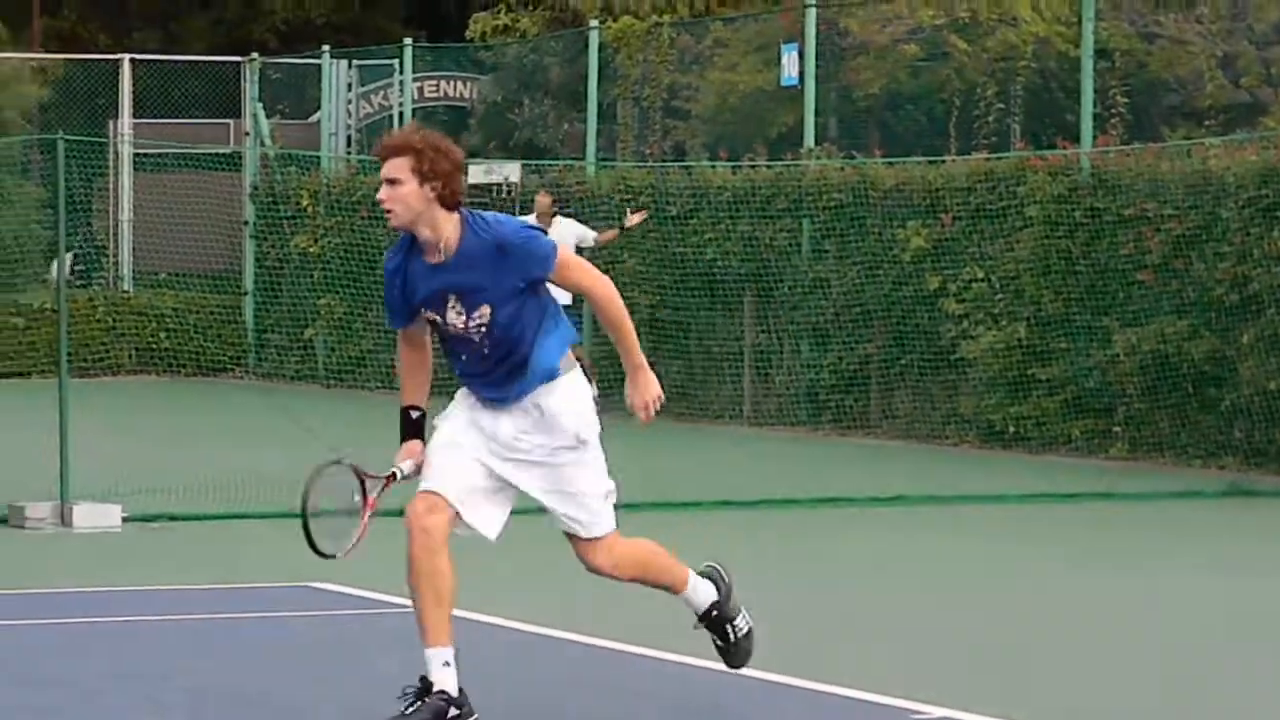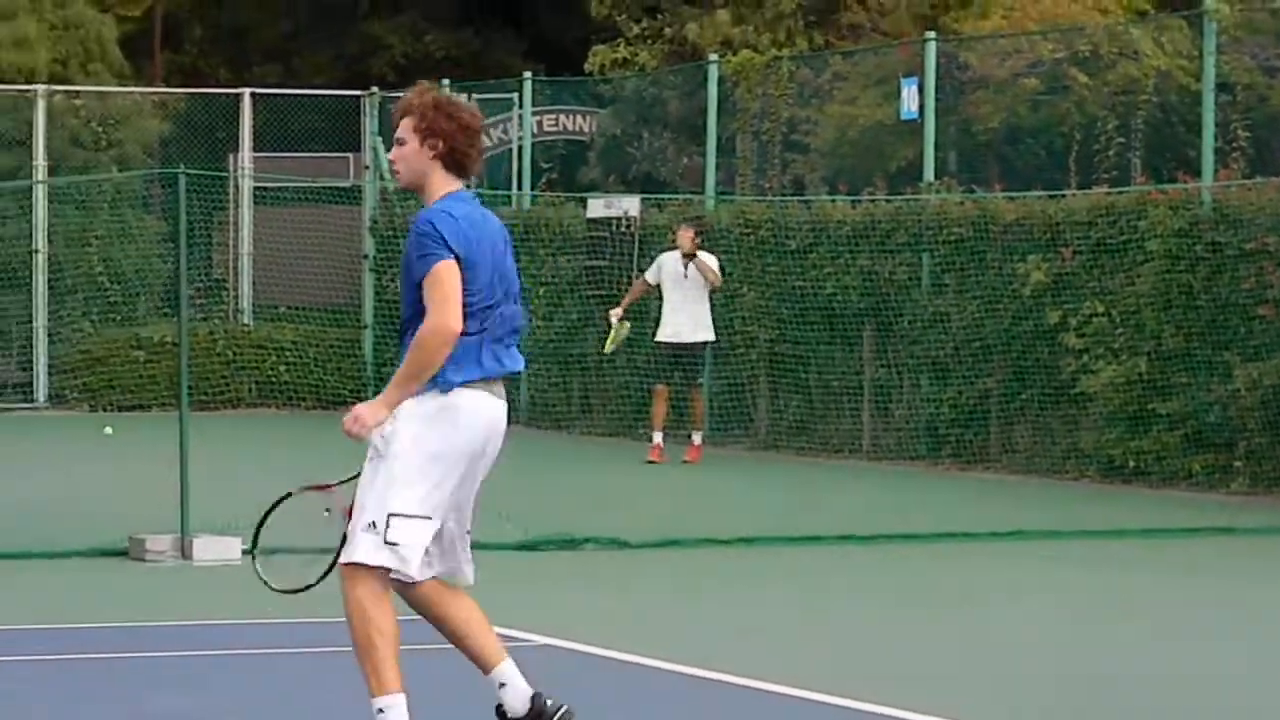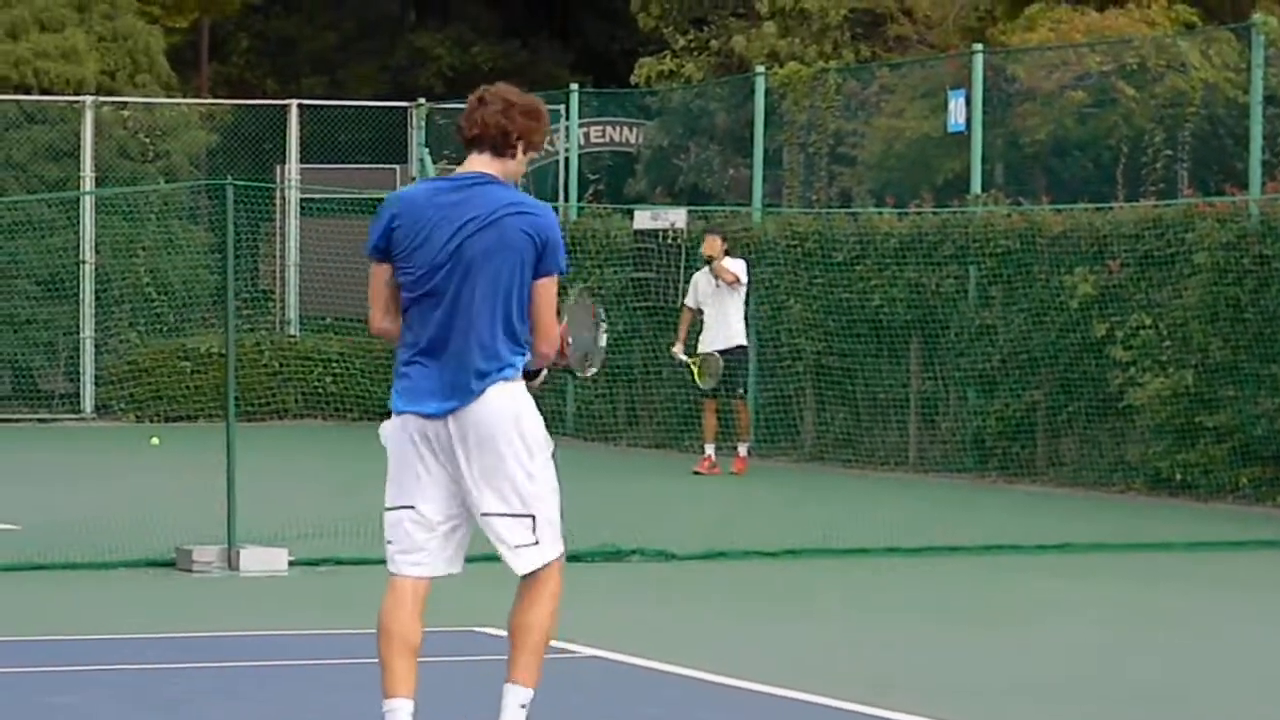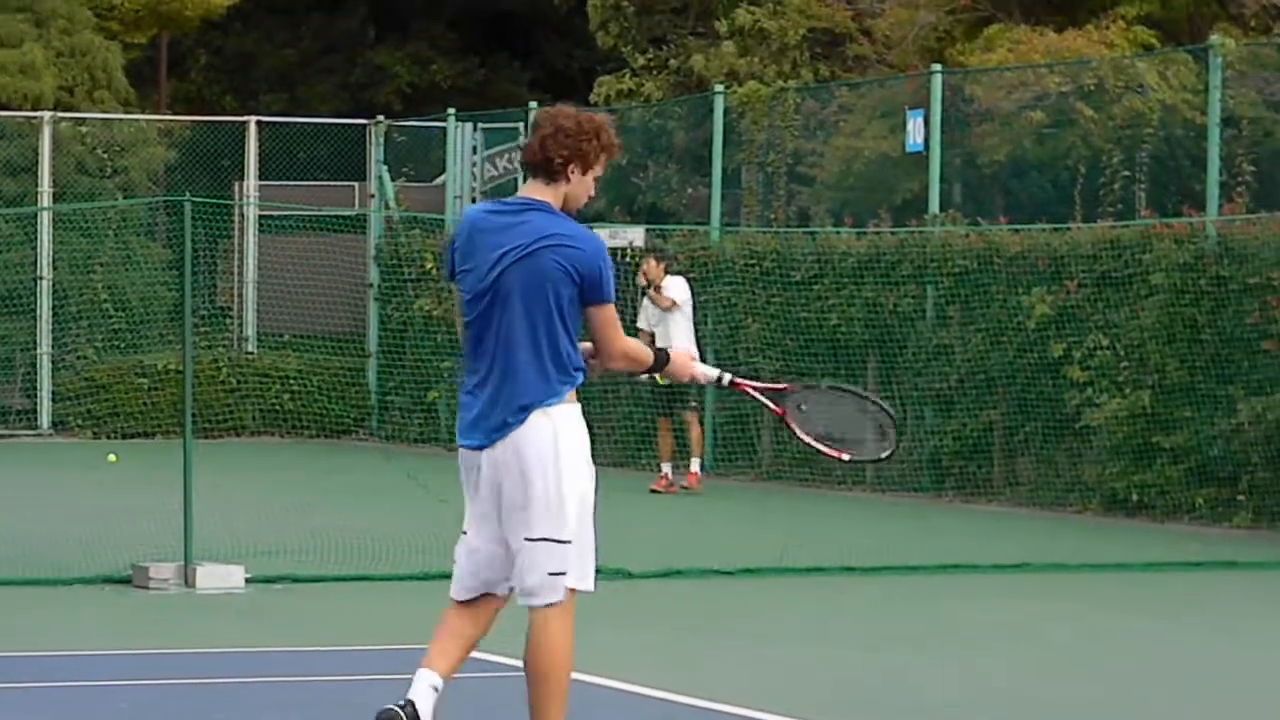
dt=0.5s
person 1, frame 1
left shoulder: (506, 239)
right shoulder: (400, 266)
left elbow: (596, 287)
right elbow: (413, 345)
left wrist: (638, 371)
right wrist: (412, 428)
left hip: (550, 401)
right hip: (479, 407)
left knee: (600, 554)
right knee: (423, 520)
left ankle: (708, 595)
person 1, frame 2
left shoulder: (439, 223)
right shoulder: (483, 224)
left elbow: (444, 327)
left wrist: (384, 403)
left hip: (437, 415)
right hip: (482, 417)
left knee: (363, 572)
right knee: (428, 578)
person 1, frame 3
left shoulder: (400, 207)
right shoulder: (535, 220)
left elbow: (381, 320)
right elbow: (546, 343)
right wrist: (528, 367)
left hip: (417, 411)
right hip: (496, 407)
left knee: (408, 578)
right knee: (542, 570)
person 1, frame 4
left shoulder: (469, 227)
right shoulder: (580, 248)
right elbow: (612, 351)
right wrist: (662, 360)
left hip: (479, 429)
right hip: (543, 429)
left knee: (477, 590)
right knee: (552, 599)
person 2, frame 1
left shoulder: (570, 226)
left elbow: (598, 239)
left wrist: (624, 227)
left hip: (561, 300)
left knee: (574, 349)
left ankle: (591, 388)
person 2, frame 2
left shoulder: (708, 260)
right shoulder: (665, 259)
left elbow: (715, 282)
right elbow: (643, 283)
left wrist: (691, 254)
right wrist: (621, 307)
left hip: (696, 337)
right hip: (667, 336)
left knee: (695, 390)
right knee: (660, 390)
left ankle: (696, 443)
right ankle: (657, 445)
person 2, frame 3
left shoulder: (738, 264)
right shoulder: (698, 277)
left elbow: (729, 278)
right elbow: (689, 309)
left wrist: (711, 258)
right wrist: (680, 341)
left hip: (733, 345)
right hip: (707, 348)
left knee: (738, 401)
right knee: (708, 403)
left ankle: (742, 453)
right ankle: (709, 457)
person 2, frame 4
left shoulder: (677, 283)
right shoulder: (648, 297)
left elbow: (666, 304)
right elbow: (645, 333)
left wrist: (645, 287)
left knee: (689, 415)
right knee: (663, 422)
left ankle: (694, 472)
right ankle: (666, 475)
